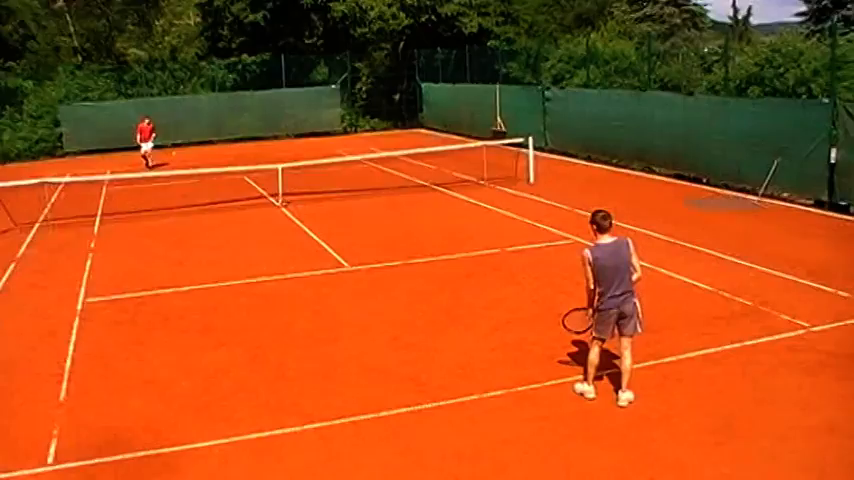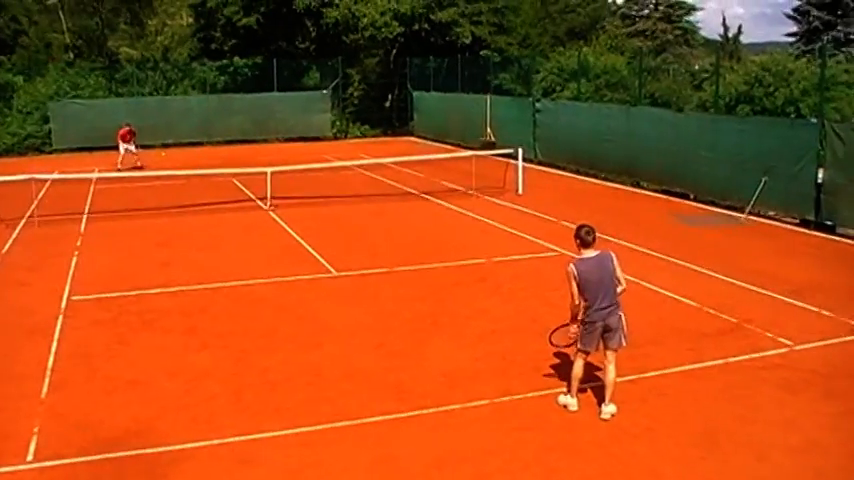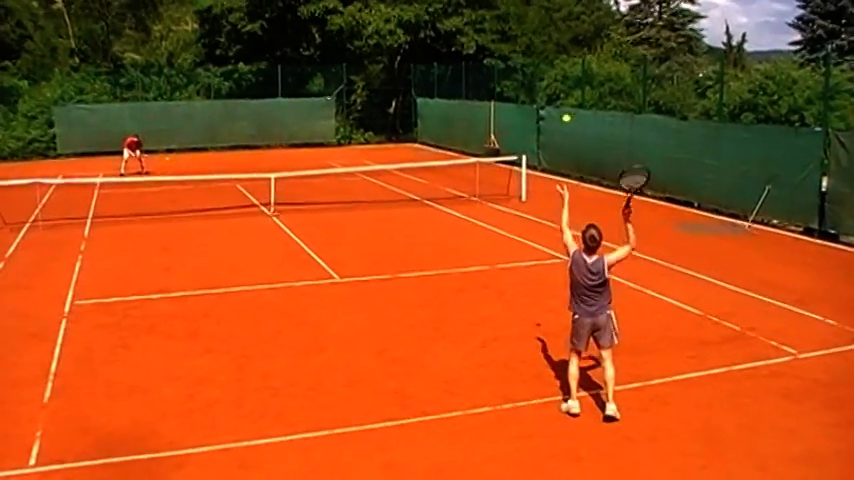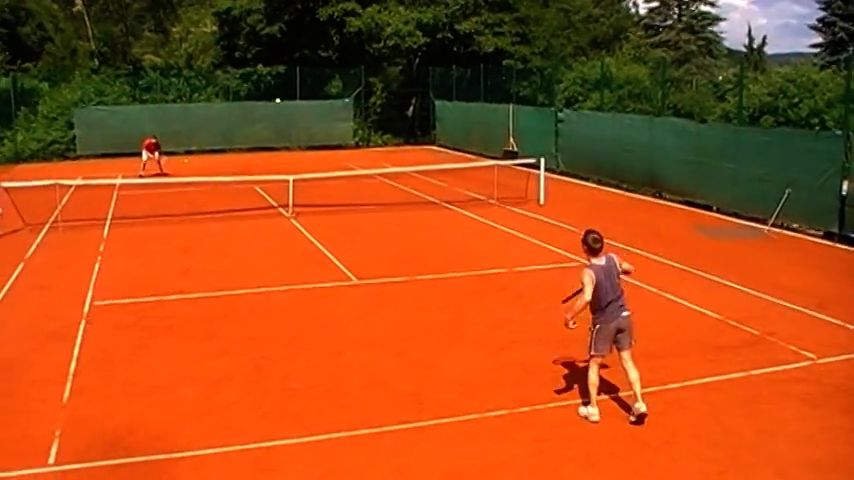
dt=0.7s
person 1, frame 1
left shoulder: (589, 253)
right shoulder: (627, 243)
left elbow: (591, 286)
right elbow: (637, 274)
left wrist: (590, 306)
left hip: (606, 306)
right hip: (628, 302)
left knee: (596, 345)
right knee: (626, 348)
left ankle: (588, 386)
right ankle: (624, 392)
person 1, frame 2
left shoulder: (574, 267)
right shoulder: (610, 257)
left elbow: (576, 301)
right elbow: (622, 286)
left wrist: (574, 321)
left hip: (592, 319)
right hip: (613, 315)
left knee: (580, 358)
right knee: (610, 361)
left ankle: (572, 398)
right ankle: (608, 405)
person 1, frame 3
left shoulder: (574, 255)
right shoulder: (606, 261)
left elbow: (564, 230)
right elbow: (631, 246)
left wrist: (566, 200)
right wrist: (627, 219)
left hip: (580, 317)
right hip: (603, 316)
left knee: (574, 357)
right knee: (607, 359)
left ankle: (572, 401)
right ankle: (610, 405)
person 1, frame 4
left shoulder: (589, 272)
right shoulder: (613, 259)
left elbow: (586, 298)
right elbow: (629, 269)
left wrist: (569, 315)
left hip: (603, 323)
right hip: (623, 317)
left knee: (594, 364)
right knee: (627, 362)
left ankle: (592, 408)
right ankle: (640, 404)
